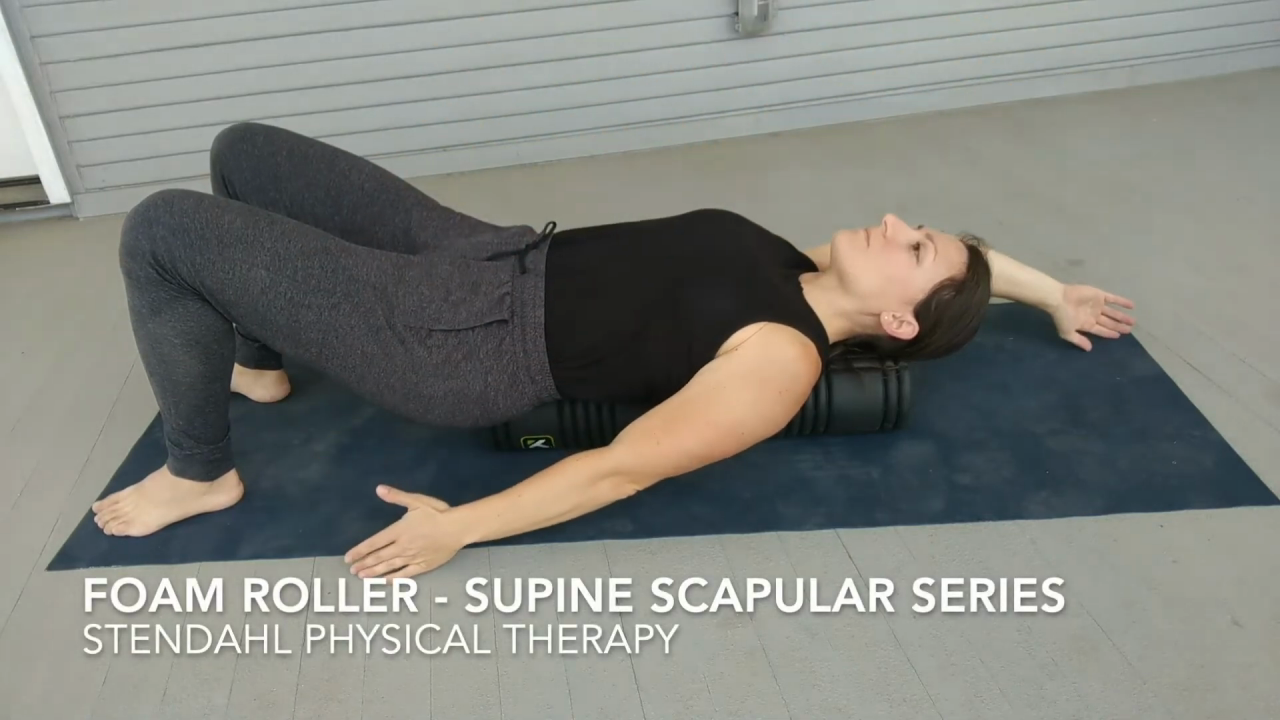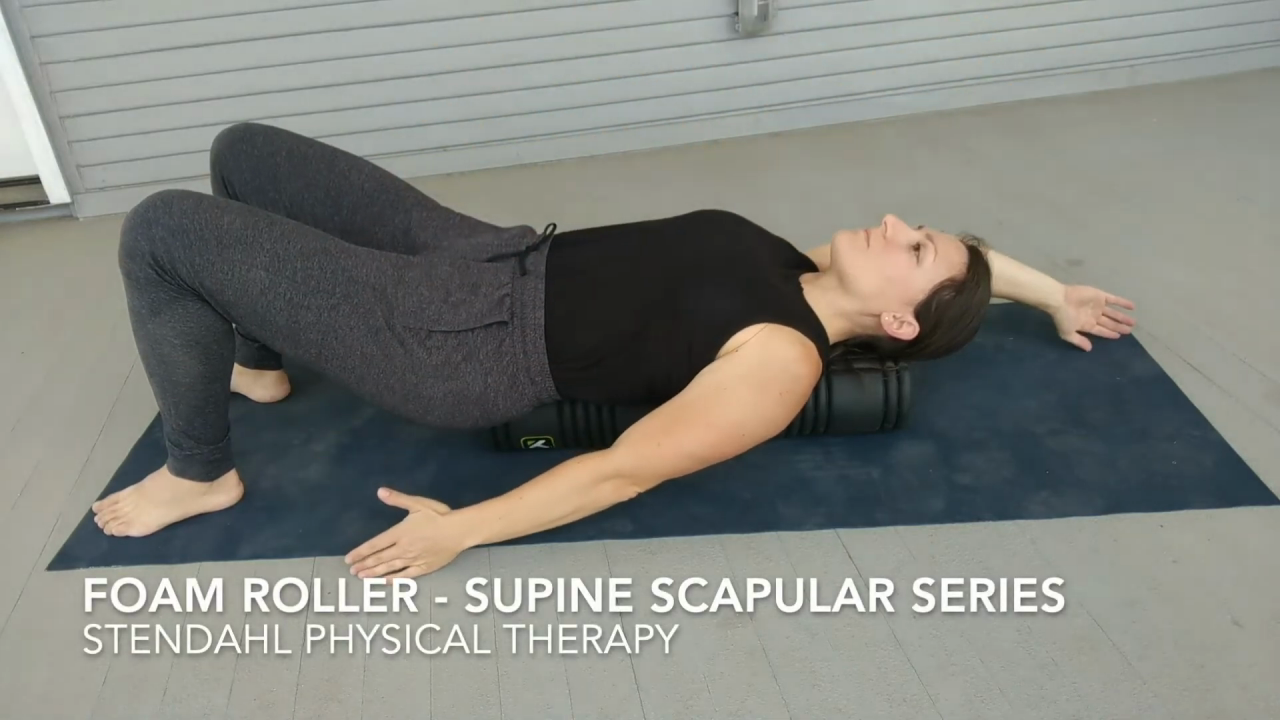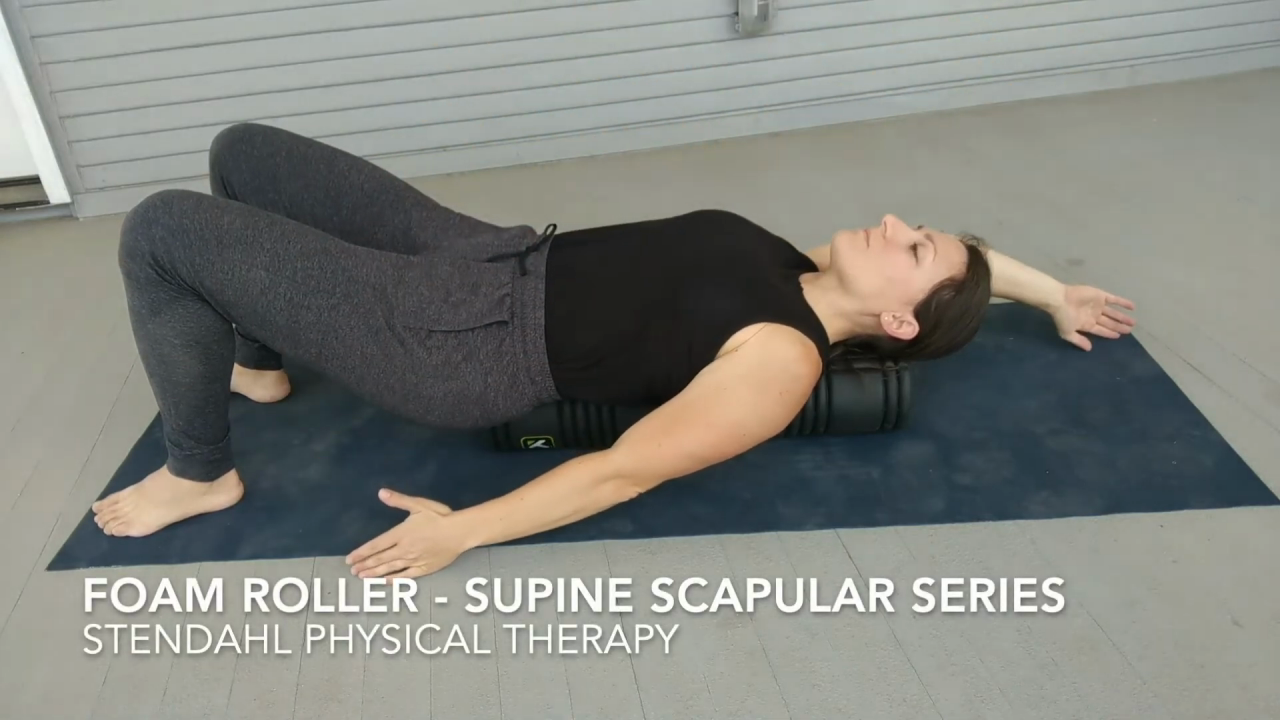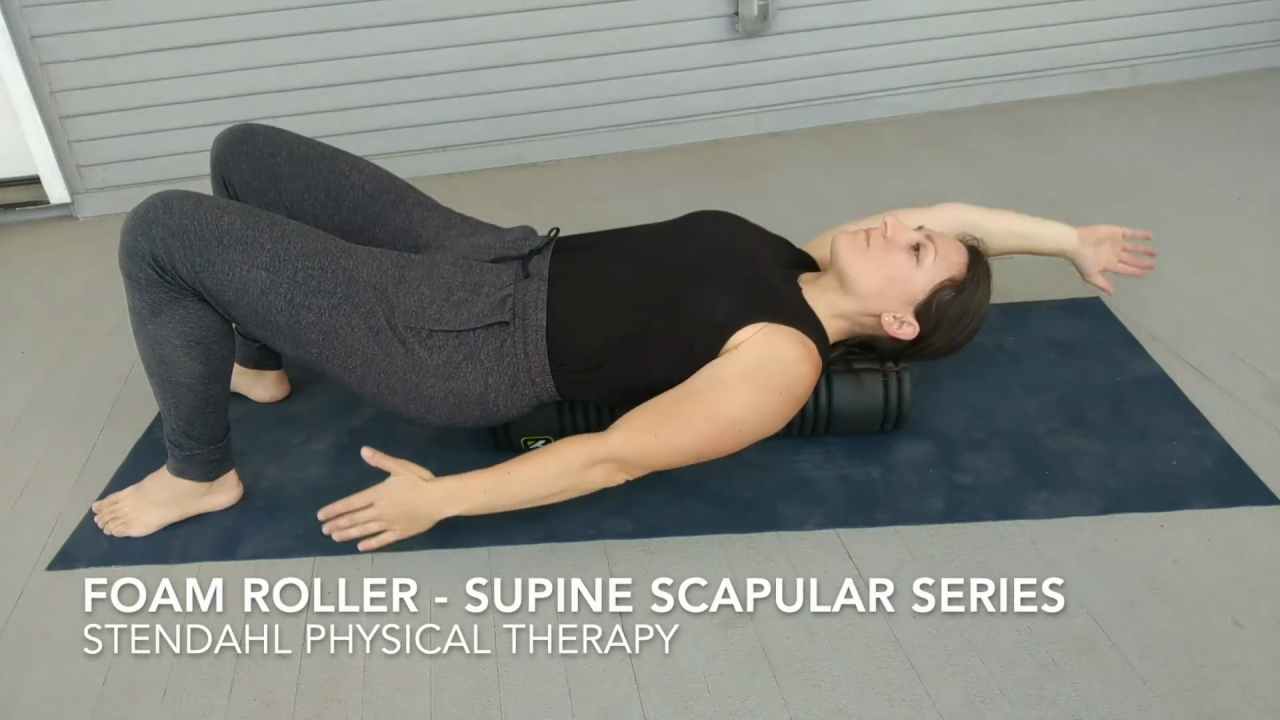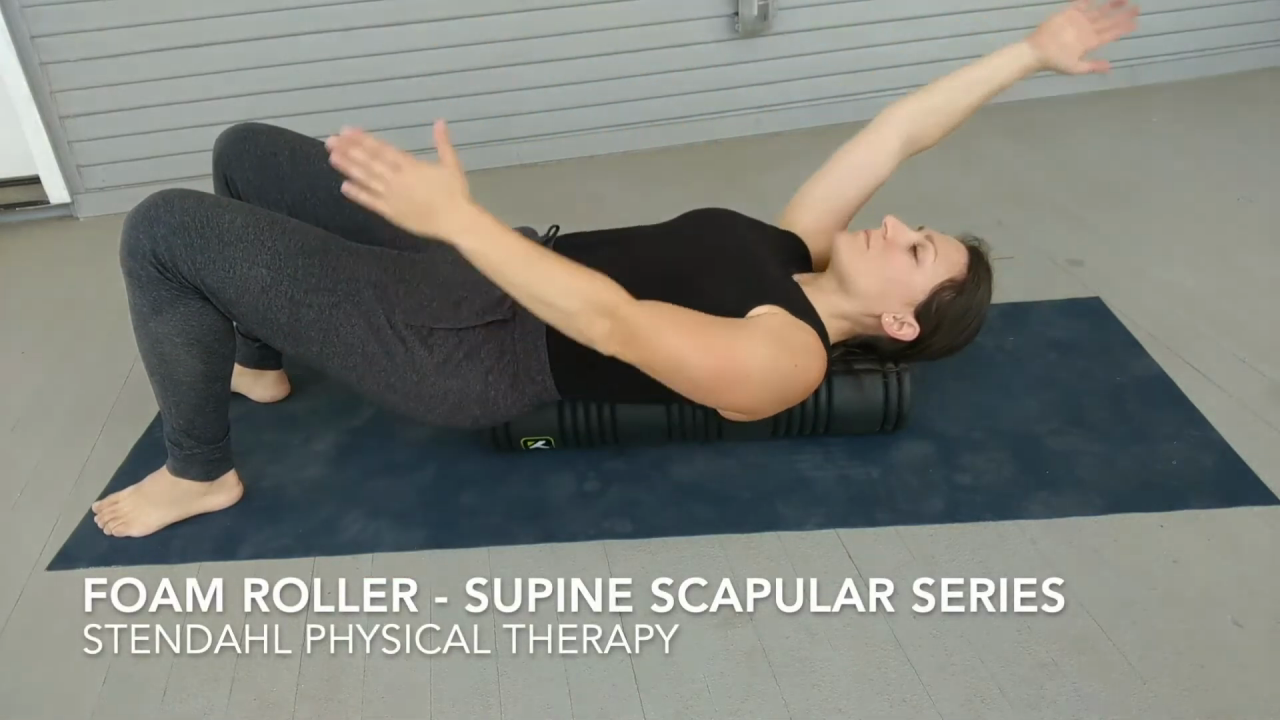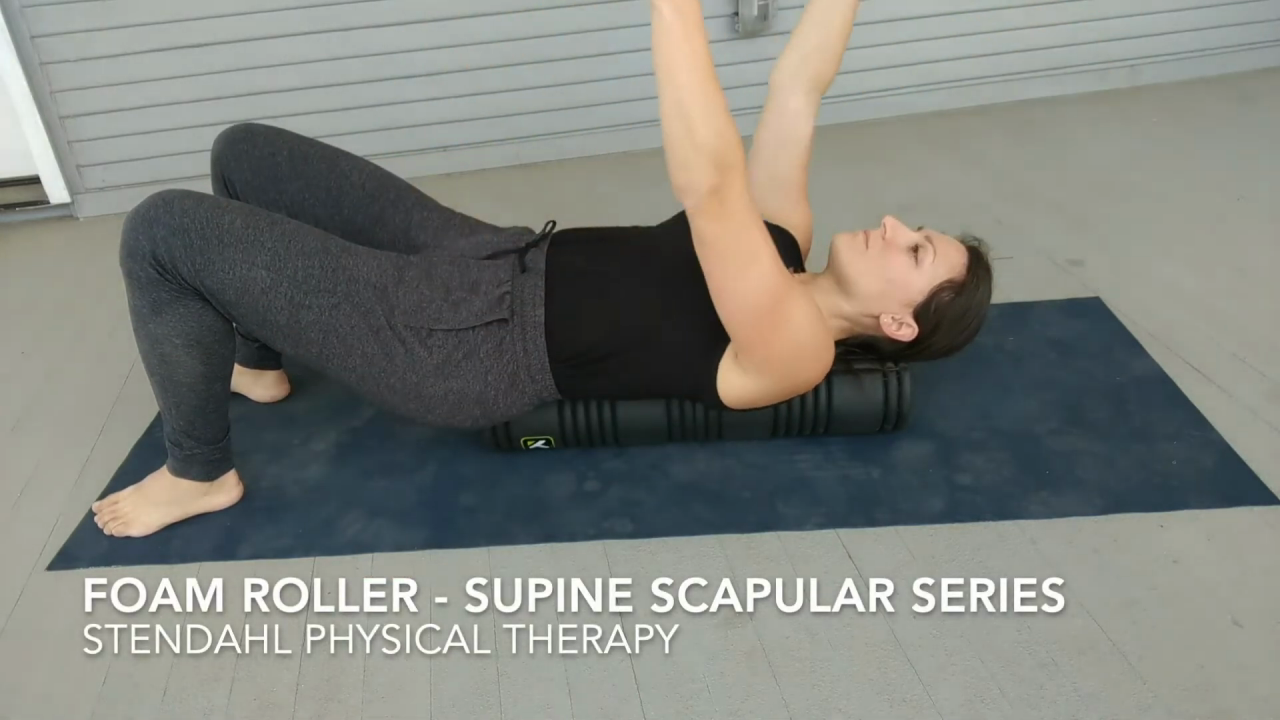
dt=0.3s
person 1, frame 1
left shoulder: (782, 362)
right shoulder: (810, 272)
left elbow: (623, 469)
right elbow: (957, 242)
left wrist: (456, 527)
left hip: (469, 347)
right hip: (496, 260)
left knee: (161, 230)
right knee: (244, 151)
left ankle: (199, 475)
right ankle: (254, 361)
person 1, frame 2
left shoulder: (781, 363)
right shoulder: (812, 273)
left elbow: (622, 471)
right elbow: (961, 245)
left wrist: (457, 530)
left hip: (469, 350)
right hip: (498, 259)
left knee: (161, 230)
right knee: (244, 152)
left ankle: (199, 476)
right ankle: (255, 360)
person 1, frame 3
left shoulder: (783, 362)
right shoulder: (811, 272)
left elbow: (625, 472)
right elbow: (952, 236)
left wrist: (459, 532)
left hip: (470, 347)
right hip: (499, 262)
left knee: (160, 229)
right knee: (243, 152)
left ankle: (199, 474)
right ankle: (253, 361)
person 1, frame 4
left shoulder: (782, 363)
right shoulder: (813, 268)
left elbow: (617, 456)
right elbow: (949, 209)
left wrist: (440, 496)
right wrist: (1069, 238)
left hip: (471, 349)
right hip: (500, 261)
left knee: (161, 230)
right knee: (243, 152)
left ankle: (199, 473)
right ankle: (254, 358)
person 1, frame 5
left shoulder: (787, 355)
right shoulder: (811, 256)
left elbow: (616, 327)
right elbow: (894, 131)
left wrist: (454, 220)
left hip: (481, 349)
right hip: (505, 274)
left knee: (164, 230)
right knee: (245, 150)
left ankle: (201, 474)
right ankle: (263, 359)
person 1, frame 6
left shoulder: (790, 346)
right shoulder: (784, 249)
left elbow: (710, 189)
right elbow: (799, 93)
left hip: (466, 348)
right hip: (495, 259)
left knee: (161, 229)
right knee: (244, 152)
left ankle: (198, 474)
right ankle: (255, 358)
